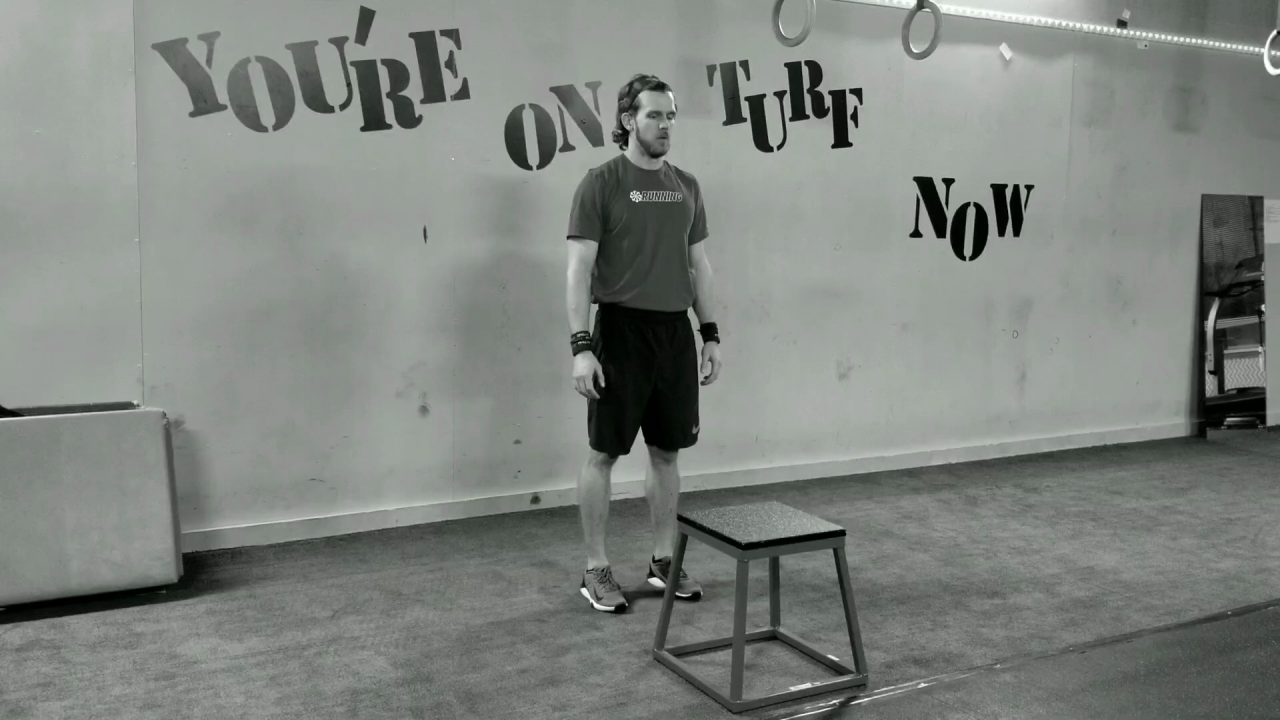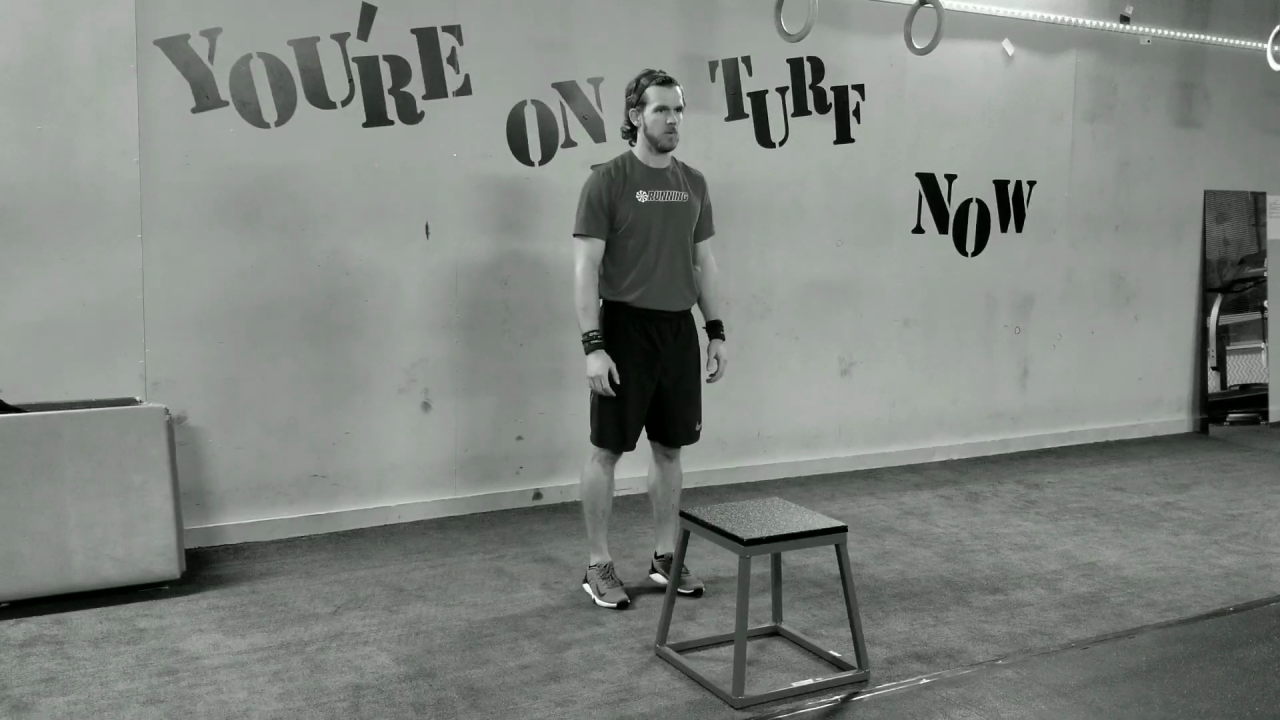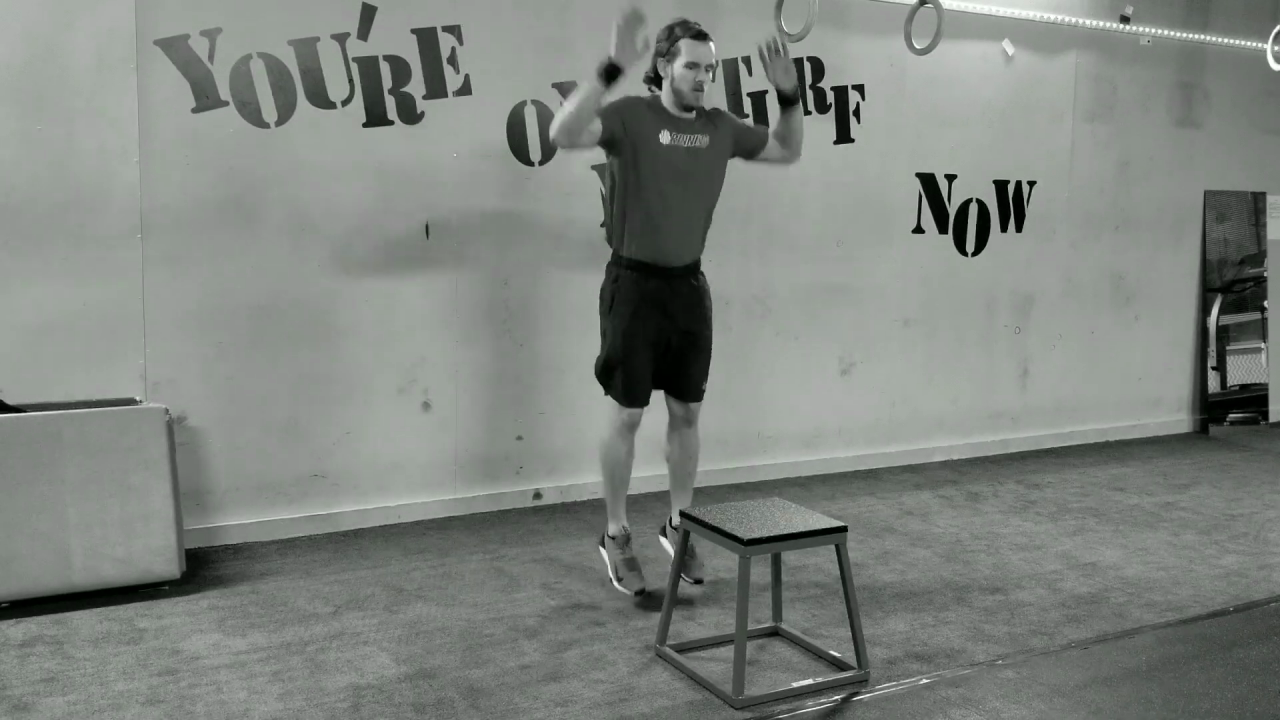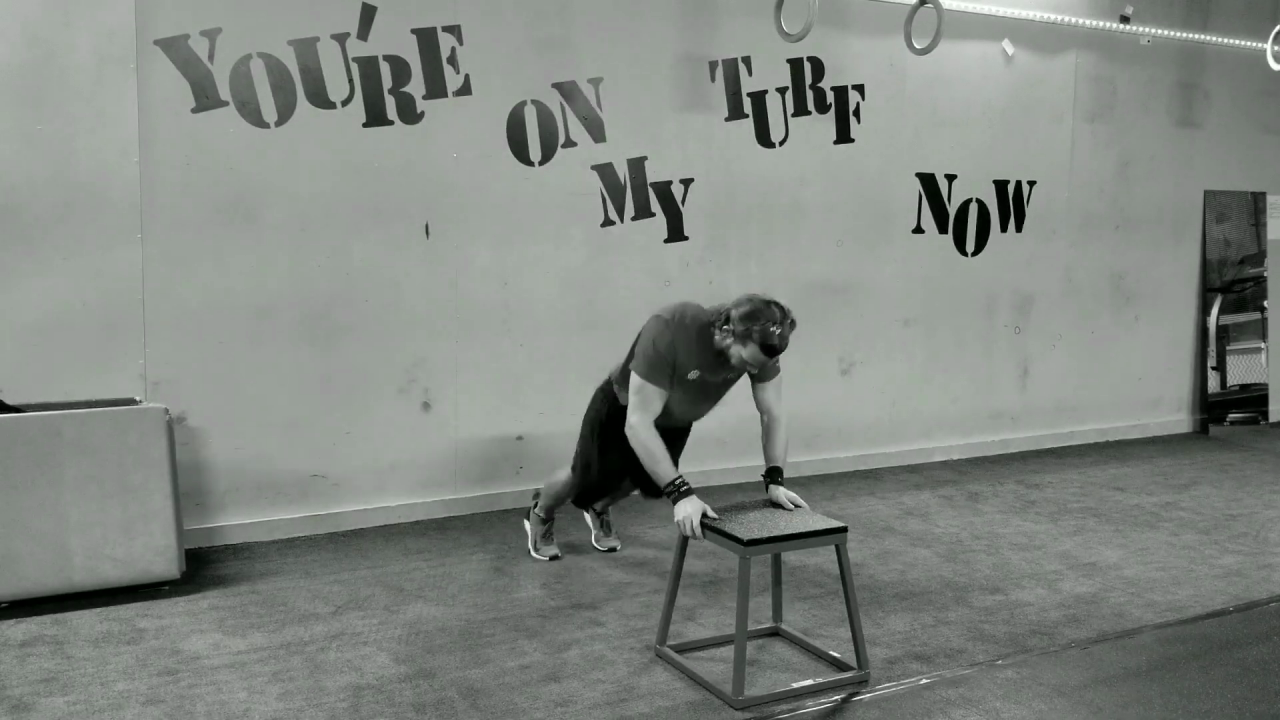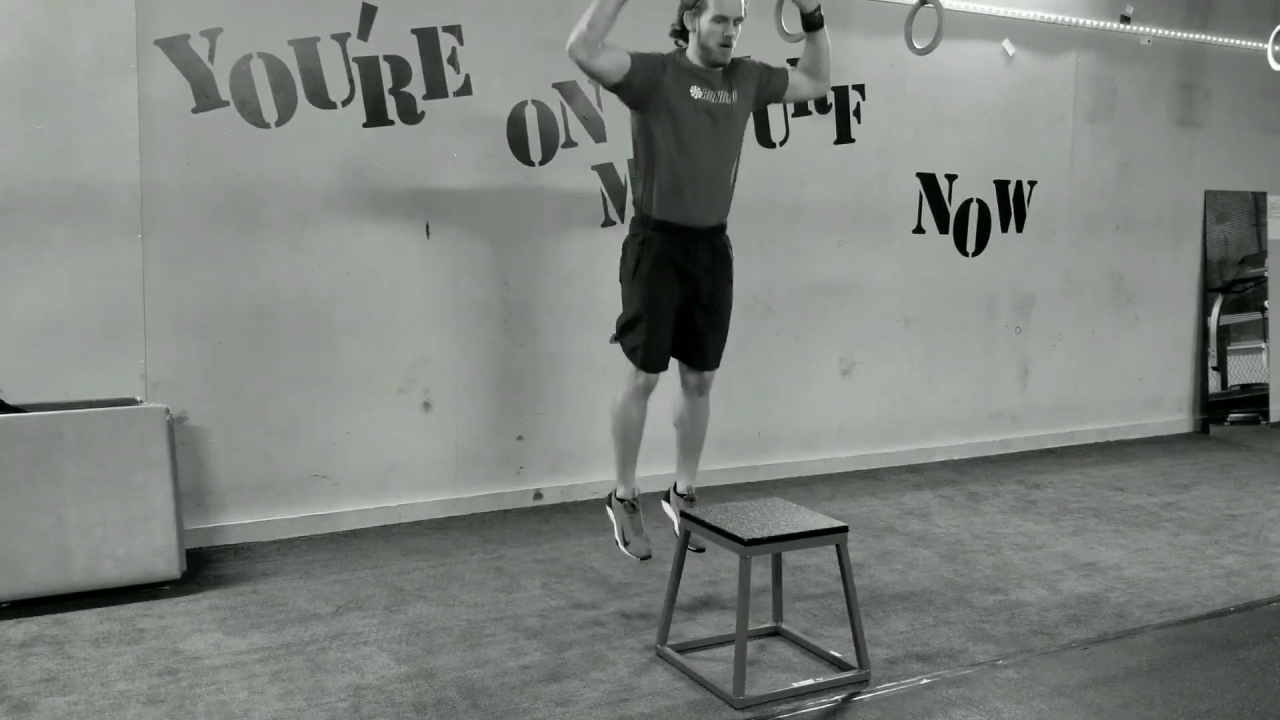
dt=1s
person 1, frame 1
left shoulder: (686, 185)
right shoulder: (601, 184)
left elbow: (698, 264)
right elbow: (579, 270)
left wrist: (711, 334)
right wrist: (581, 346)
left hip: (676, 332)
right hip: (622, 331)
left knee: (667, 451)
right knee: (604, 452)
left ankle: (664, 560)
right ankle: (596, 568)
person 1, frame 2
left shoulder: (693, 183)
right shoulder: (607, 181)
left elbow: (703, 261)
right elbow: (586, 269)
left wrist: (717, 331)
right wrist: (593, 346)
left hip: (679, 331)
right hip: (626, 329)
left knee: (670, 449)
right knee: (607, 450)
left ankle: (666, 556)
right ankle: (598, 564)
person 1, frame 3
left shoulder: (719, 127)
right shoulder: (629, 116)
left elbow: (788, 151)
right elbow: (562, 133)
left wrist: (787, 90)
right wrist: (612, 68)
left hip: (689, 286)
right hip: (634, 285)
left knee: (685, 413)
right knee: (627, 413)
left ankle: (679, 525)
right ankle: (617, 536)
person 1, frame 4
left shoulder: (761, 343)
right shoulder: (669, 331)
left elbow: (772, 414)
right elbow: (637, 421)
left wrist: (774, 481)
right wrist: (682, 494)
right hip: (624, 410)
left knee: (649, 484)
right knee: (585, 488)
left ankle: (599, 511)
right ankle: (540, 515)
person 1, frame 5
left shoulder: (746, 77)
right shoulder: (655, 72)
left elbow: (817, 84)
right elbow: (581, 51)
left hip: (713, 250)
right hip: (657, 247)
left knee: (699, 383)
right knee: (642, 379)
left ankle: (684, 493)
right ankle: (624, 498)
